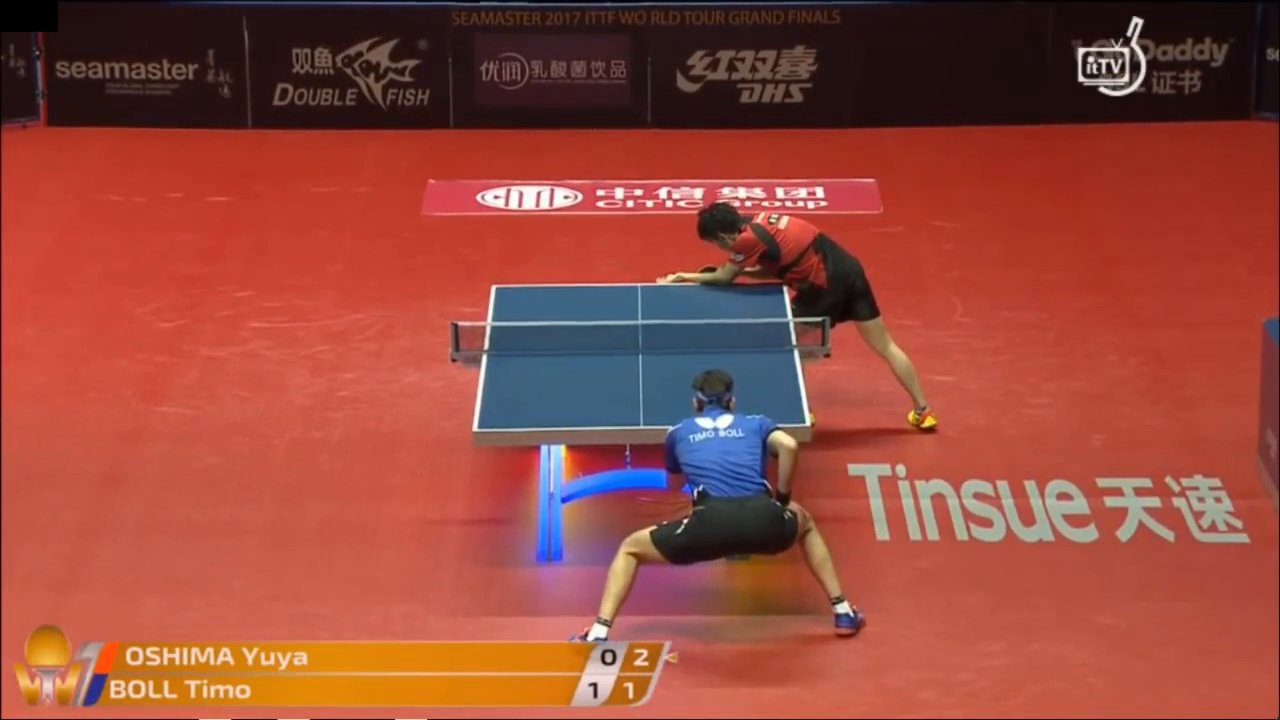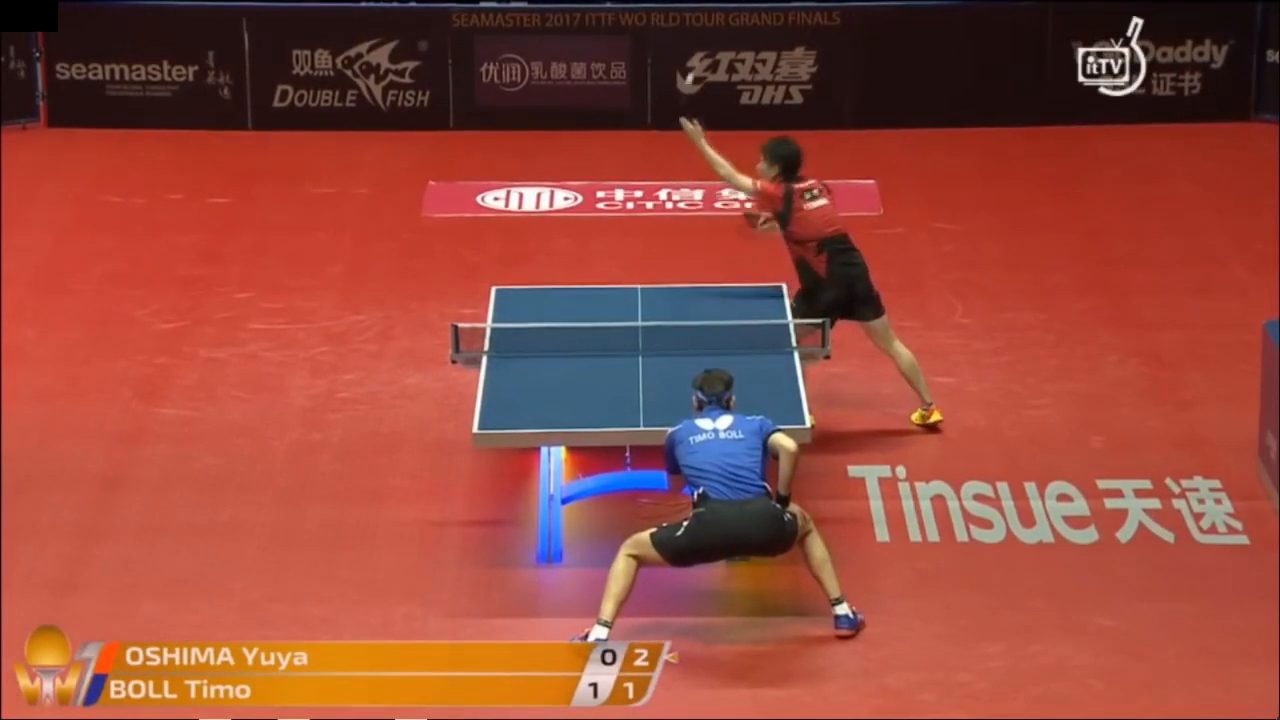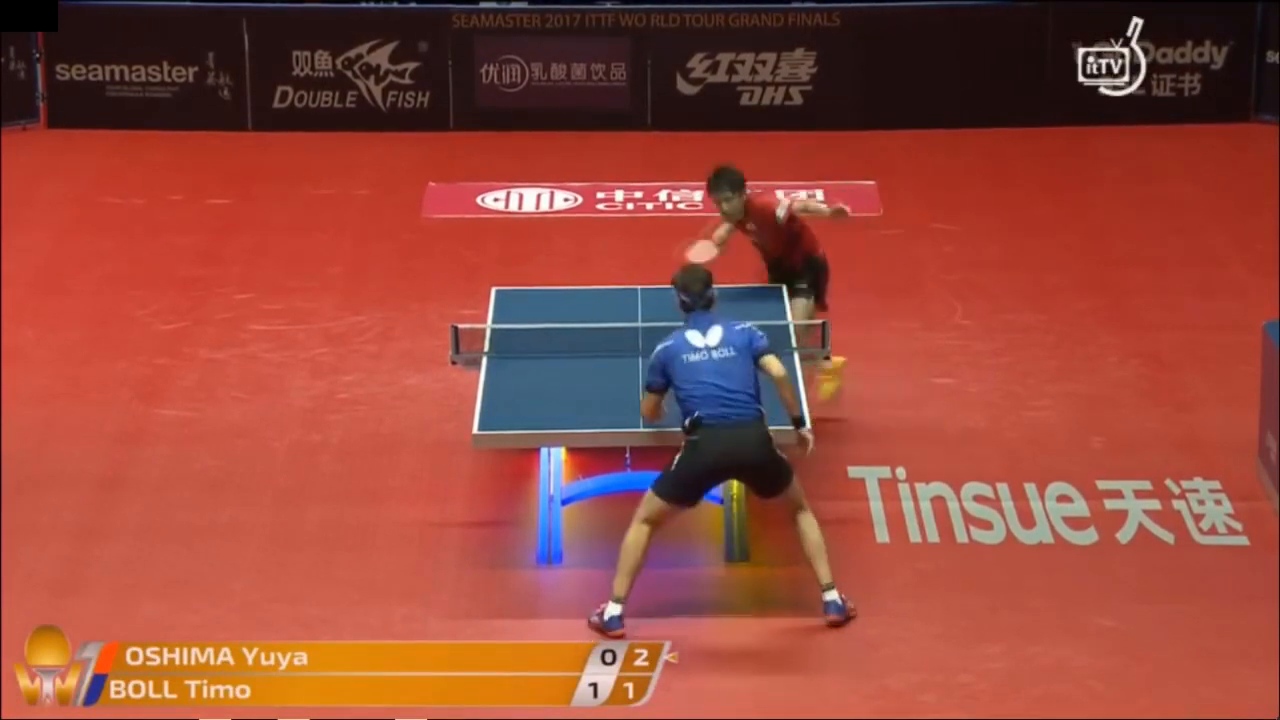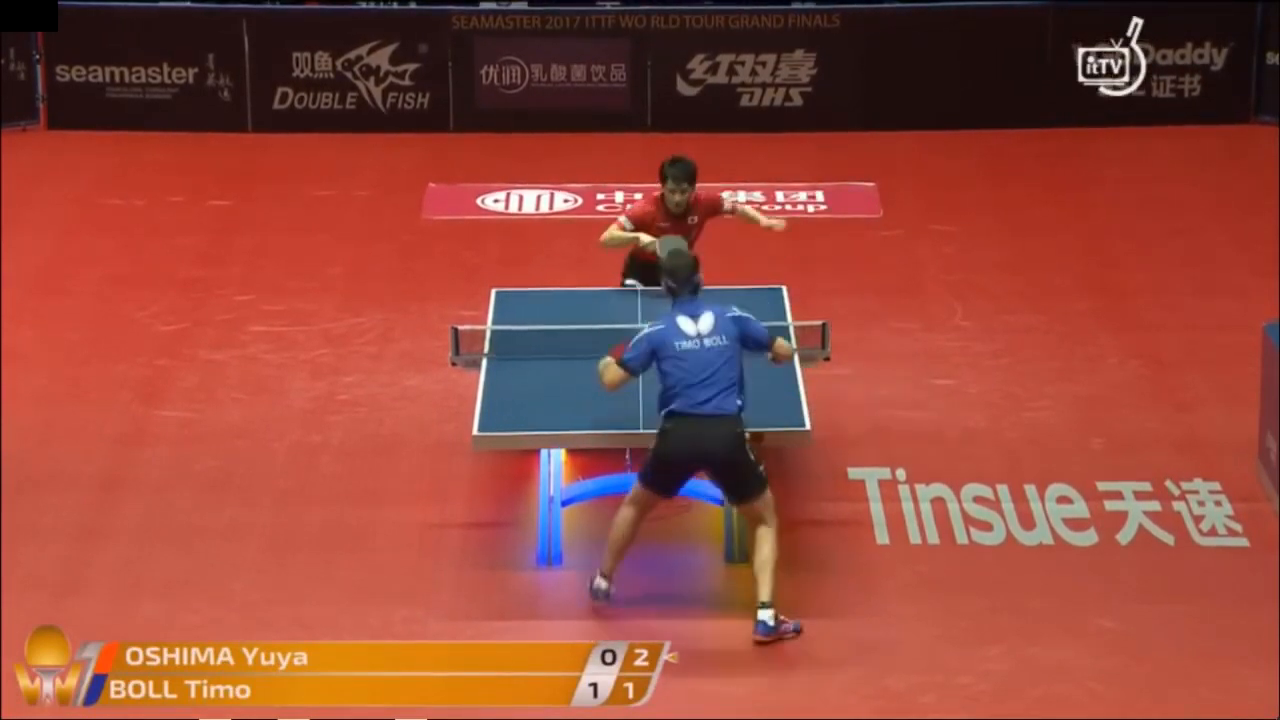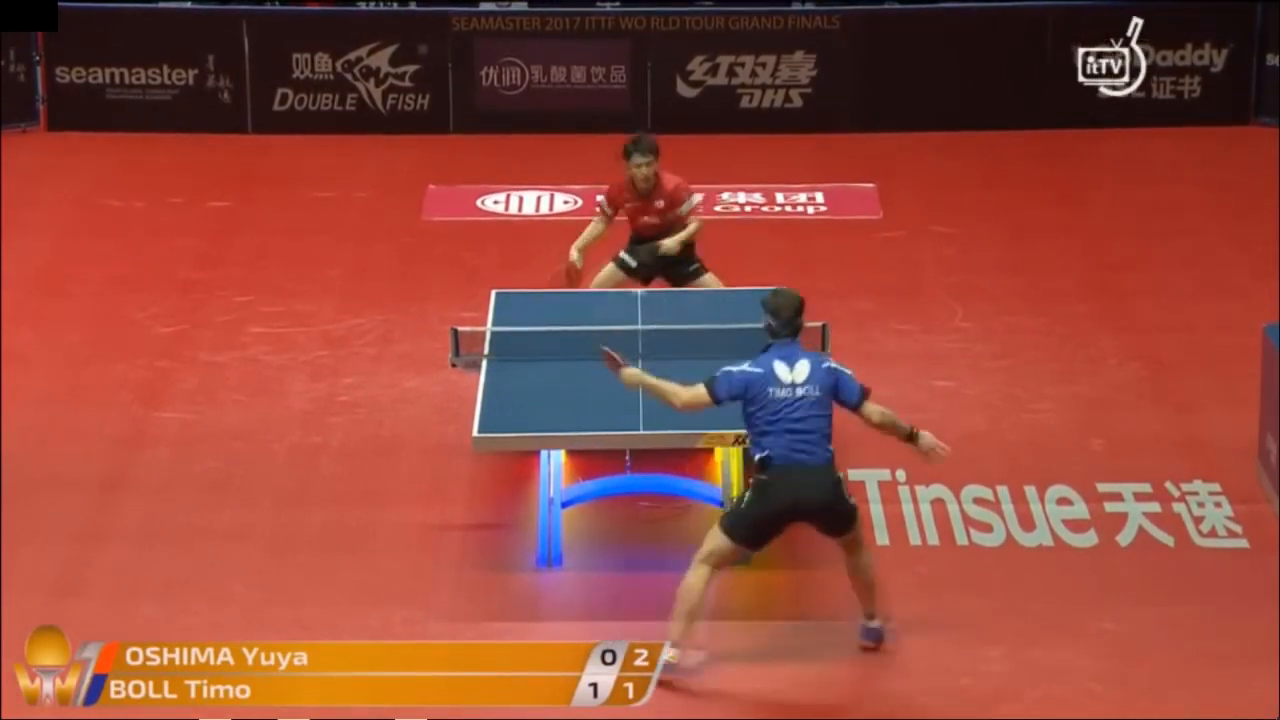
dt=1s
person 1, frame 1
left shoulder: (679, 432)
right shoulder: (755, 423)
right elbow: (788, 445)
right wrist: (782, 498)
left hip: (710, 524)
right hip: (762, 521)
left knee: (629, 549)
right knee: (804, 524)
left ankle: (598, 635)
right ankle: (843, 614)
person 1, frame 2
left shoulder: (678, 434)
right shoulder: (756, 424)
right elbow: (789, 448)
right wrist: (783, 501)
left hip: (710, 527)
right hip: (763, 524)
left knee: (630, 550)
right knee: (804, 524)
left ankle: (599, 635)
right ankle: (843, 614)
person 1, frame 3
left shoulder: (668, 347)
right shoulder: (745, 332)
left elbow: (650, 414)
right elbow: (779, 374)
left wrist: (660, 399)
right wrist: (799, 423)
left hip: (703, 446)
right hip: (753, 441)
left knee: (643, 521)
right knee: (801, 508)
left ankle: (613, 613)
right ankle: (831, 599)
person 1, frame 4
left shoulder: (656, 332)
right shoulder: (732, 318)
left elbow: (611, 381)
right elbow: (785, 351)
left wrist: (606, 364)
right wrist: (773, 353)
left hip: (678, 437)
right hip: (726, 436)
left knee: (634, 505)
right knee: (766, 522)
left ankle: (603, 583)
right ankle: (767, 617)
person 1, frame 5
left shoulder: (749, 370)
right shoulder: (827, 368)
left elbow: (684, 399)
right elbow: (876, 416)
left wrist: (639, 378)
right wrist: (913, 435)
left hip: (774, 487)
right hip: (823, 485)
left knee: (706, 562)
right knee: (855, 544)
left ankle: (674, 652)
right ankle: (872, 626)
person 2, frame 1
left shoulder: (748, 239)
right shoulder: (761, 220)
left elbow: (724, 278)
left wrist: (681, 277)
right wrist: (743, 270)
left hip: (825, 285)
right hip: (849, 268)
right knee: (885, 346)
right ankle: (922, 410)
person 2, frame 2
left shoulder: (779, 195)
right shoulder: (818, 188)
left elbow: (730, 176)
left wrist: (699, 141)
right wrist: (777, 224)
left hip: (825, 282)
right hip: (855, 269)
right knee: (889, 344)
right ankle: (928, 407)
person 2, frame 3
left shoulder: (764, 206)
right shoulder: (735, 208)
left elbow: (801, 207)
left wrist: (831, 209)
right wrist: (720, 237)
left hip: (808, 268)
right hip: (782, 270)
right ankle: (828, 365)
person 2, frame 4
left shoulder: (703, 202)
right shoulder: (646, 208)
left elbow: (739, 209)
right elbow: (606, 239)
left wrist: (763, 220)
right wrist: (637, 237)
right hip: (642, 269)
person 2, frame 5
left shoulder: (674, 188)
right shoulder: (618, 190)
left elbow: (695, 223)
right elbow: (601, 221)
left wrist: (678, 240)
right wrist: (576, 247)
left hip: (676, 253)
right hip: (643, 250)
